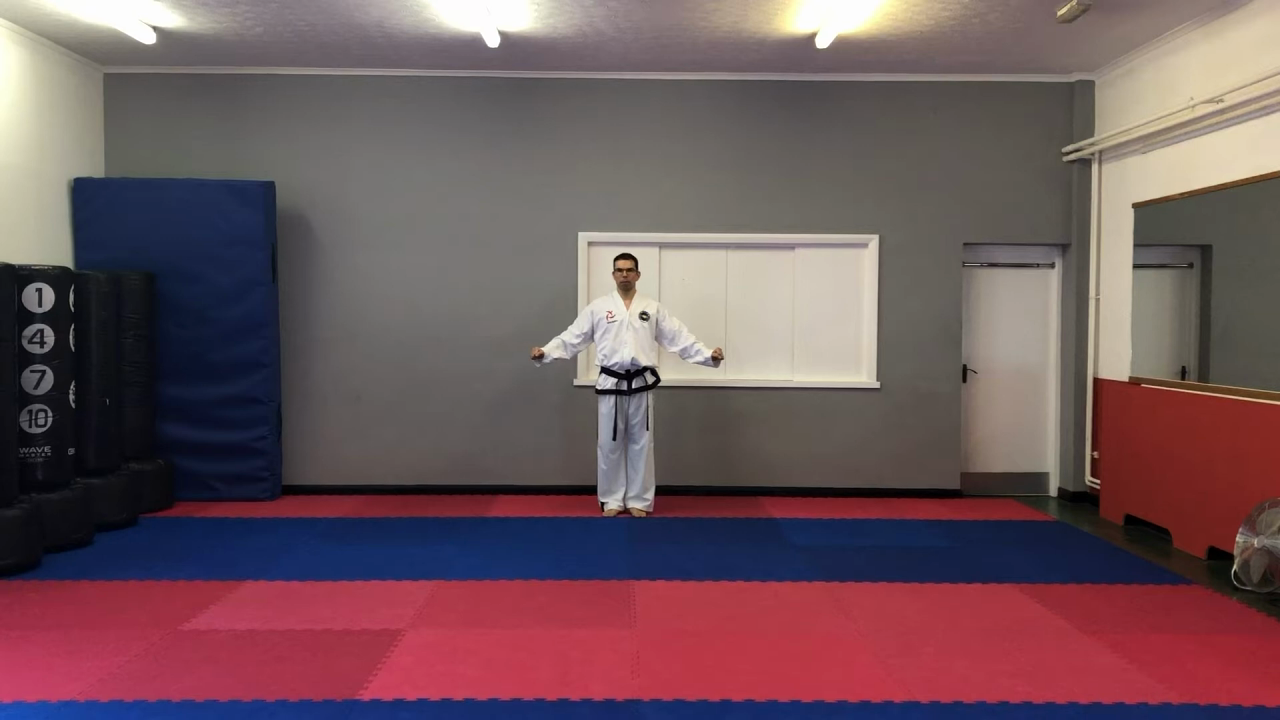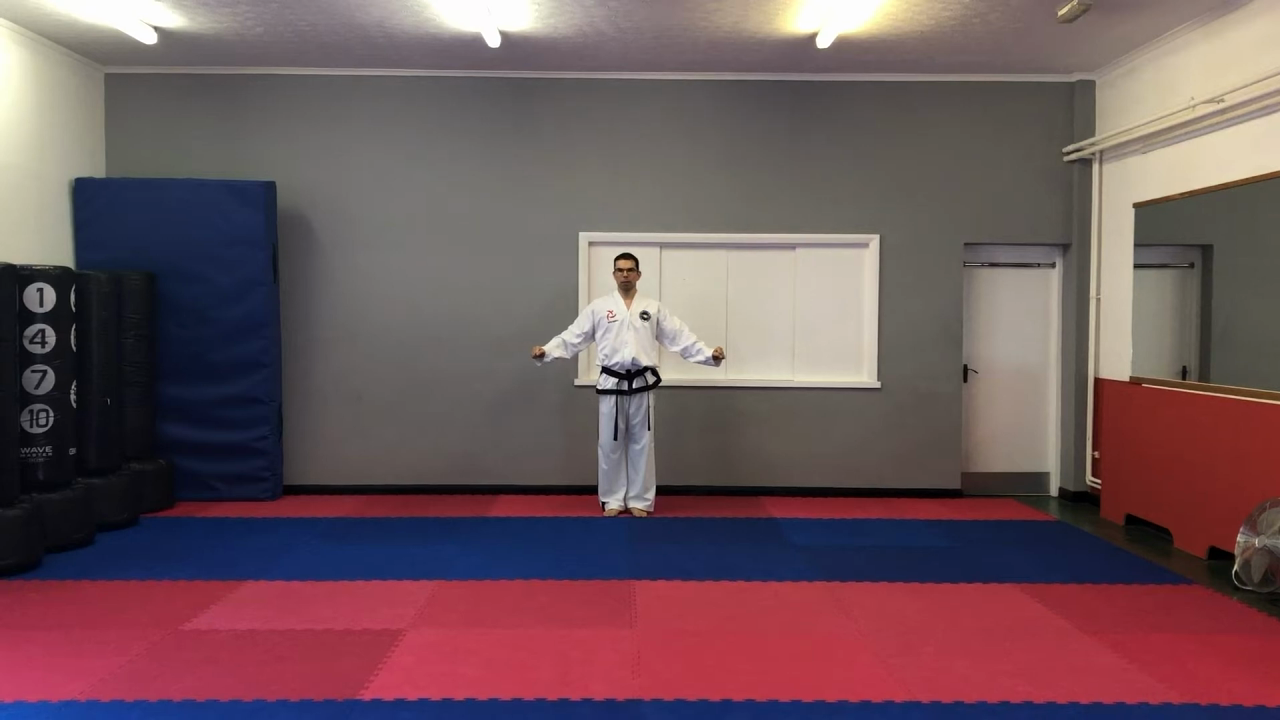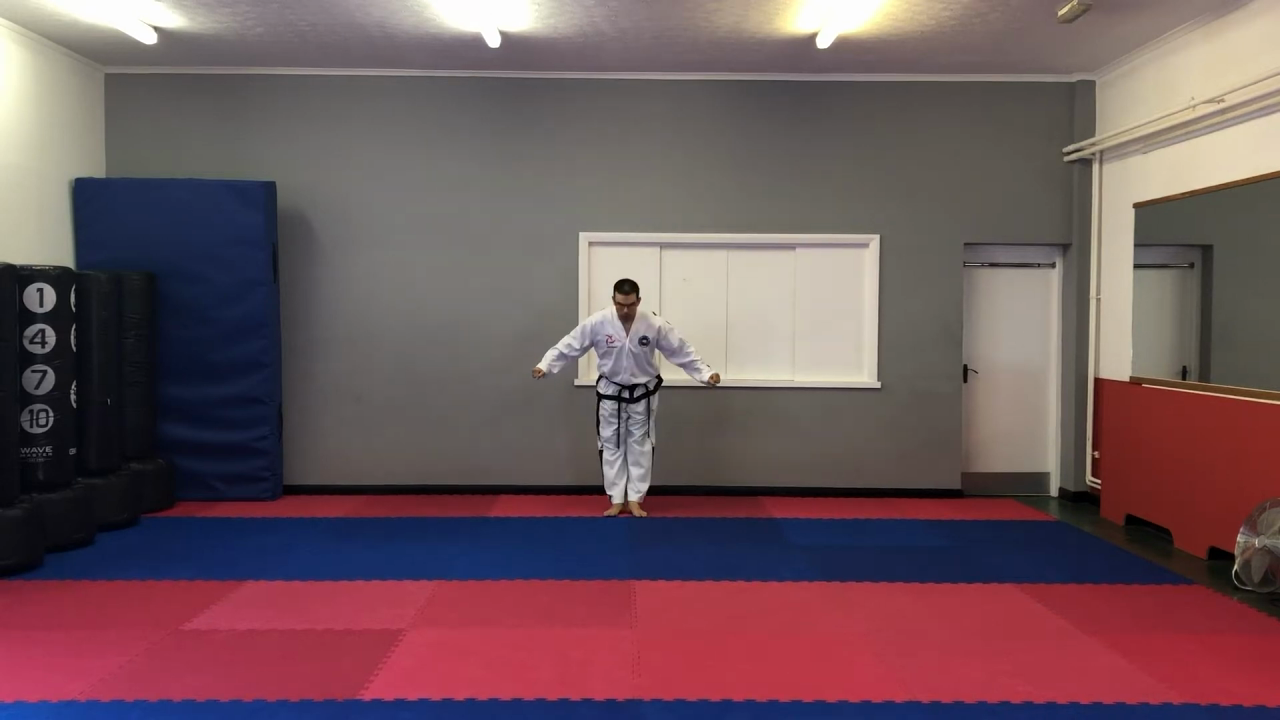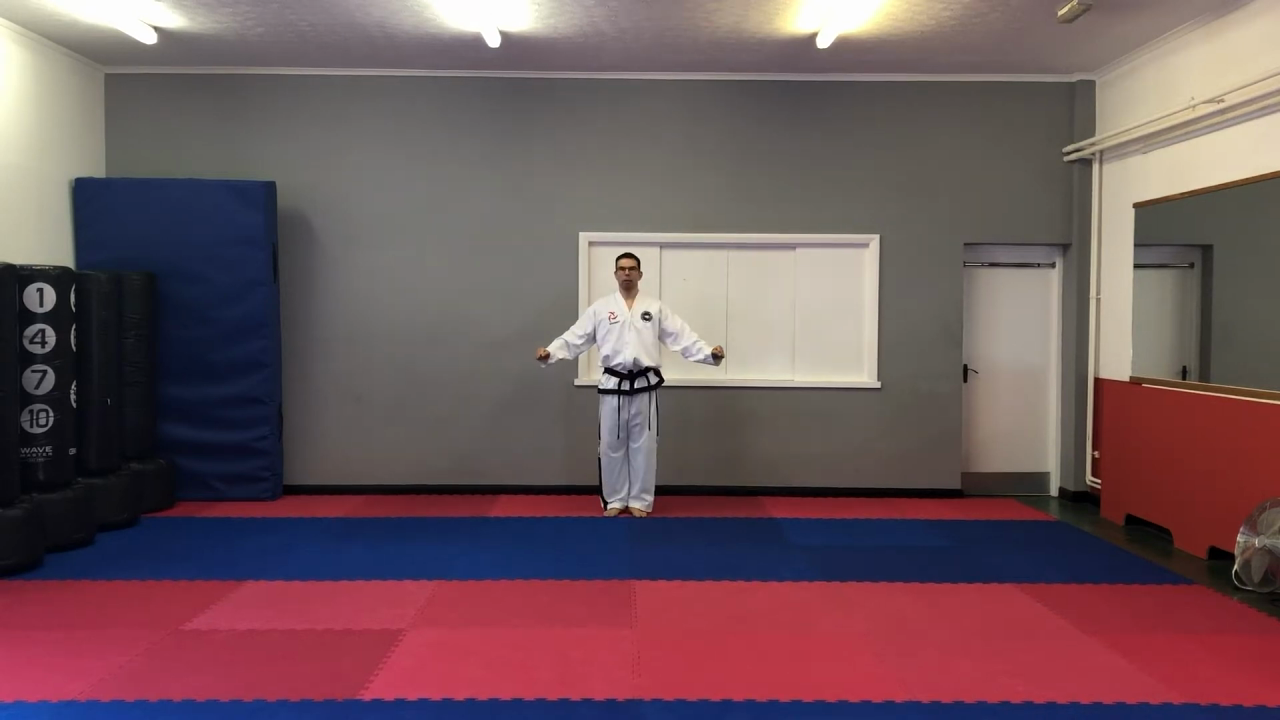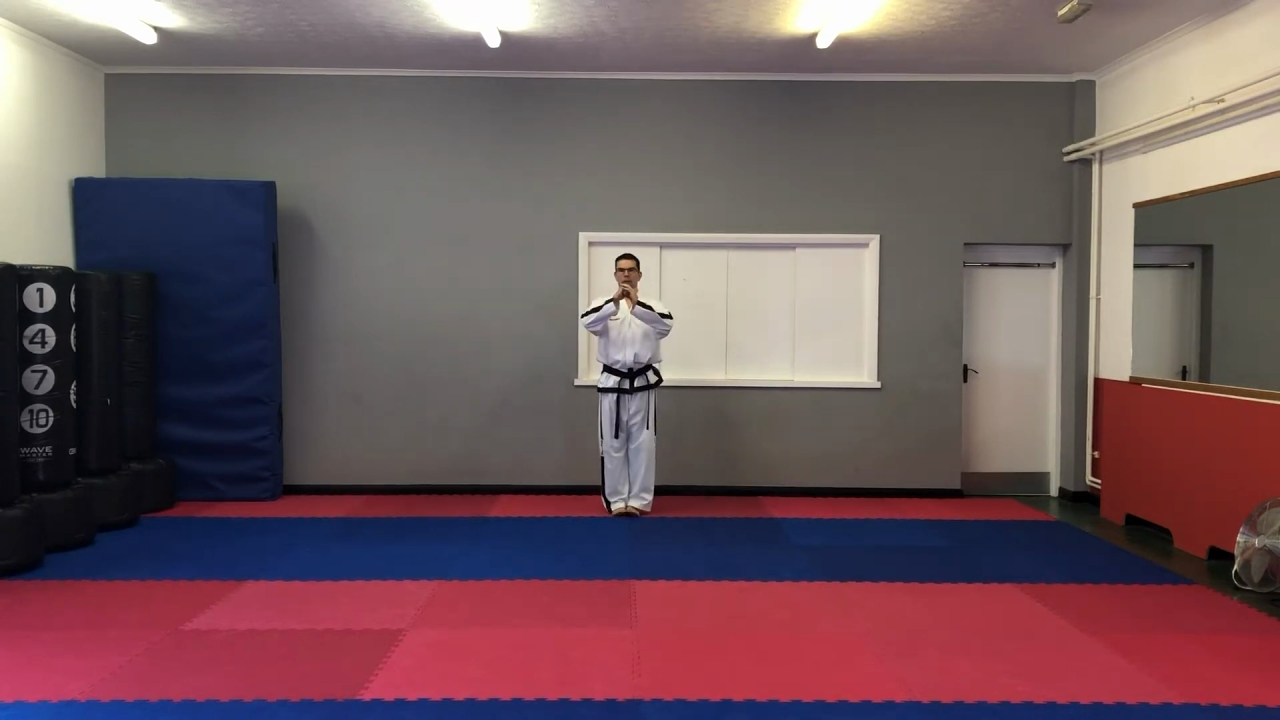
dt=1s
person 1, frame 1
left shoulder: (653, 308)
right shoulder: (598, 307)
left elbow: (679, 338)
right elbow: (573, 338)
left wrist: (708, 355)
right wrist: (545, 352)
left hip: (641, 384)
right hip: (611, 384)
left knee: (640, 443)
right knee: (609, 443)
left ankle: (639, 500)
right ankle: (612, 500)
person 1, frame 2
left shoulder: (654, 308)
right shoulder: (598, 307)
left elbow: (680, 337)
right elbow: (573, 337)
left wrist: (709, 353)
right wrist: (546, 351)
left hip: (642, 384)
right hip: (611, 384)
left knee: (641, 443)
right knee: (610, 444)
left ankle: (639, 500)
right ankle: (613, 500)
person 1, frame 3
left shoulder: (654, 324)
right shoulder: (597, 322)
left elbow: (681, 351)
right elbow: (568, 347)
left wrist: (705, 374)
right wrist: (544, 366)
left hip: (643, 392)
right hip: (611, 391)
left knee: (640, 444)
right knee: (611, 445)
left ankle: (635, 499)
right ankle: (616, 499)
person 1, frame 4
left shoulder: (655, 307)
right shoulder: (600, 308)
left elbow: (681, 337)
right elbow: (575, 338)
left wrist: (709, 353)
right wrist: (550, 352)
left hip: (644, 386)
right hip: (612, 385)
left knee: (643, 445)
right knee: (611, 445)
left ankle: (639, 501)
right ankle: (614, 500)
person 1, frame 5
left shoulder: (650, 304)
right shoulder: (604, 303)
left elbow: (665, 326)
right elbow: (589, 322)
left wrist: (636, 304)
right wrist: (614, 302)
left hip: (643, 382)
right hip: (612, 382)
left knee: (643, 443)
right knee: (613, 444)
left ankle: (639, 500)
right ankle: (617, 500)
